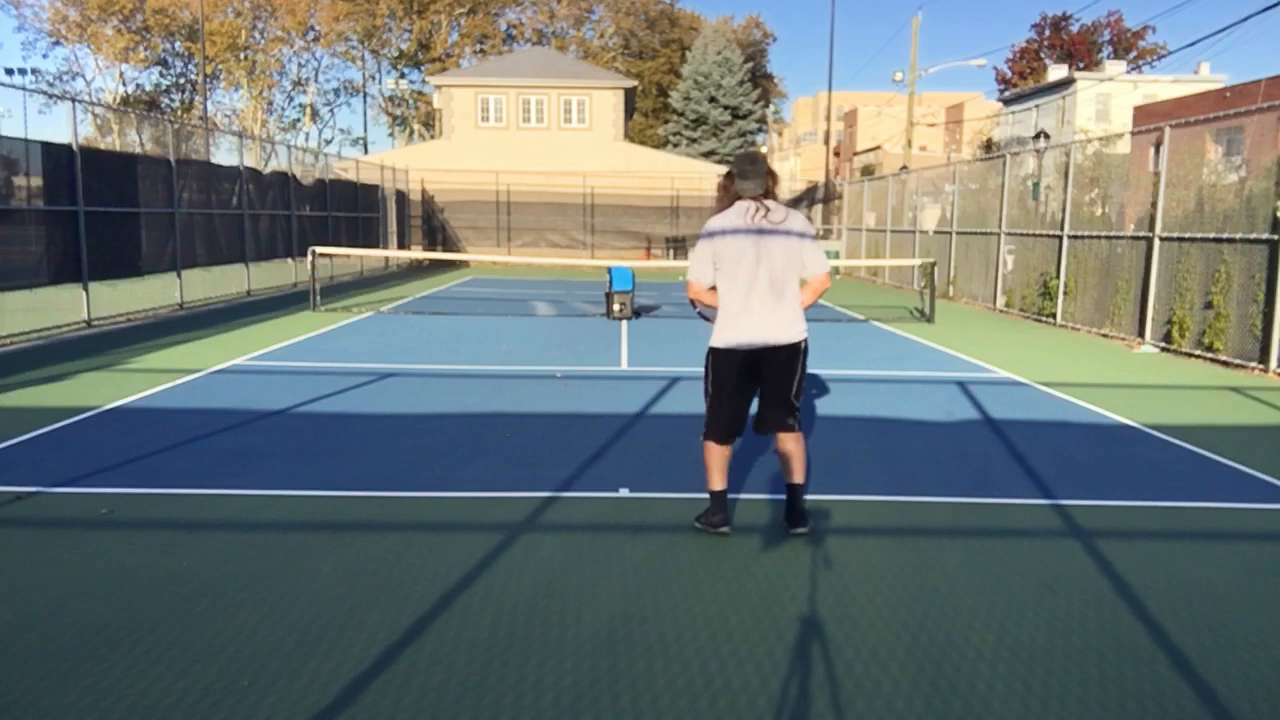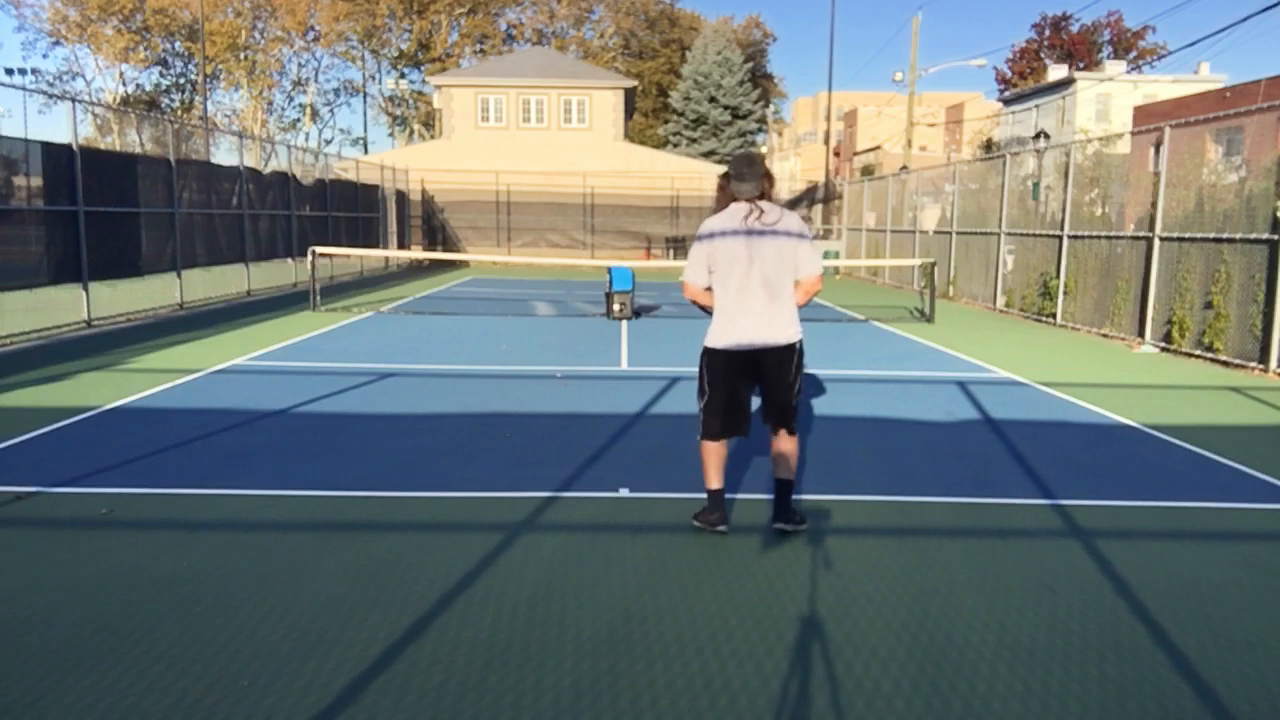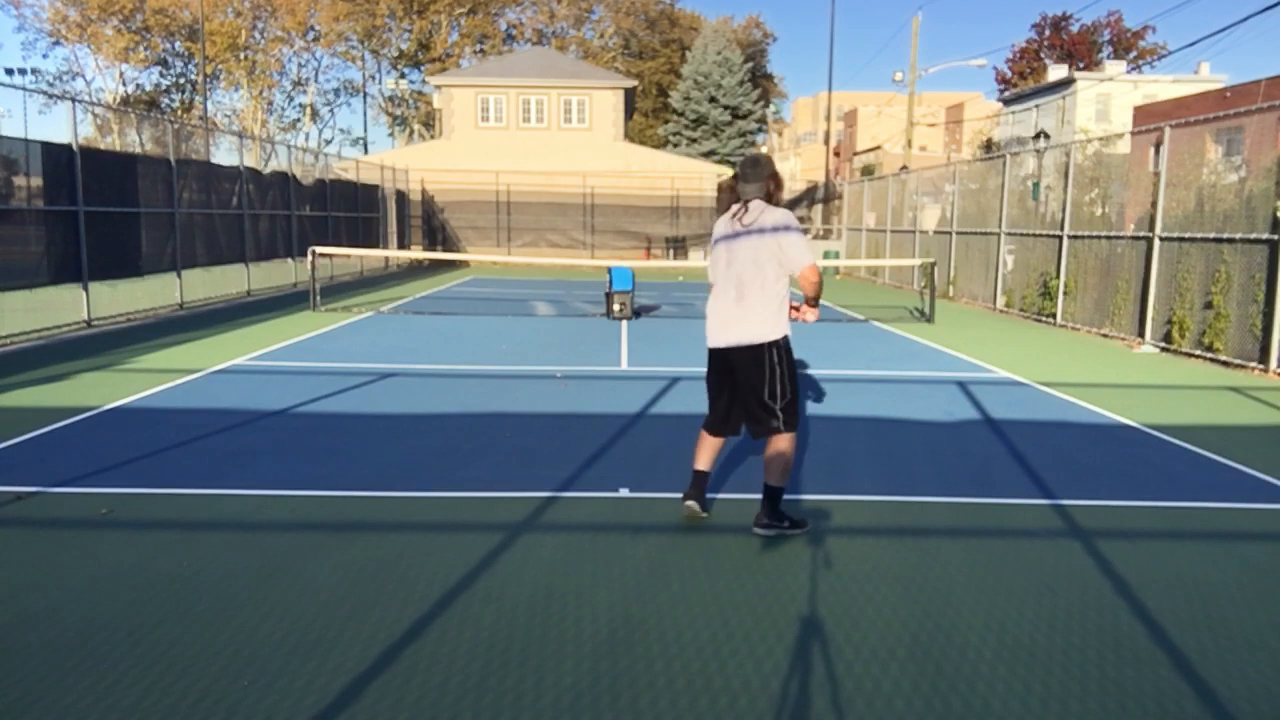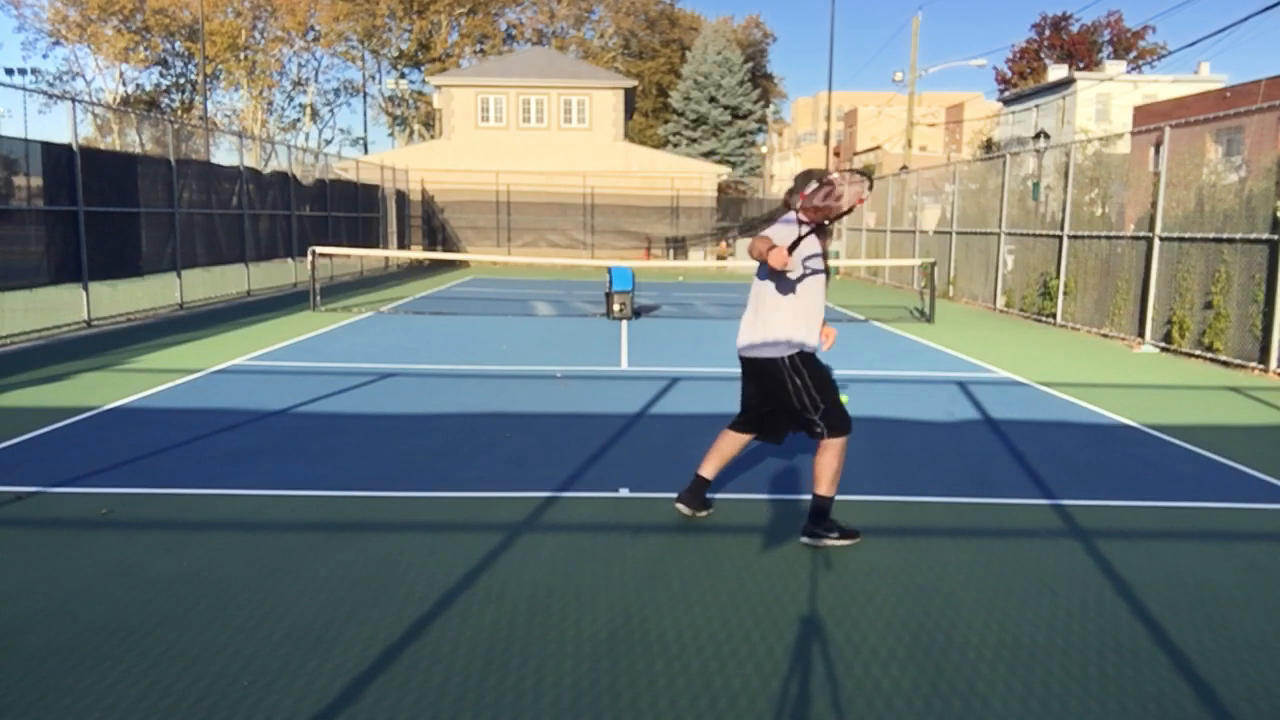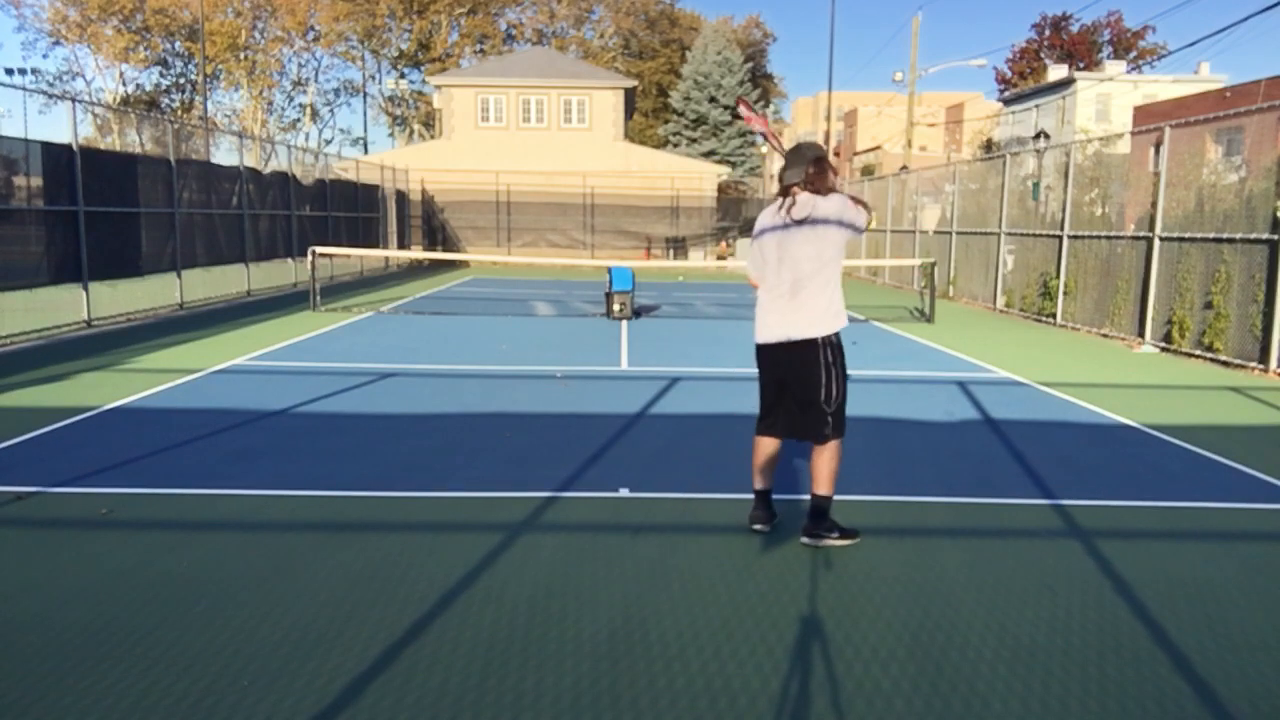
dt=0.5s
person 1, frame 1
left shoulder: (717, 225)
right shoulder: (796, 222)
left elbow: (696, 288)
right elbow: (821, 280)
left hip: (731, 342)
right hip: (787, 340)
left knee: (718, 428)
right knee: (788, 424)
left ankle: (717, 510)
right ankle: (796, 510)
person 1, frame 2
left shoulder: (712, 227)
right shoulder: (791, 223)
left elbow: (691, 289)
right elbow: (813, 282)
left hip: (726, 344)
right hip: (781, 341)
left knee: (715, 426)
right knee: (784, 424)
left ankle: (716, 508)
right ankle: (783, 507)
person 1, frame 3
left shoulder: (722, 225)
right shoulder: (780, 220)
right elbow: (810, 275)
right wrist: (811, 304)
left hip: (720, 340)
right hip: (763, 340)
left knee: (717, 421)
right knee: (782, 425)
left ankle: (696, 490)
right ankle: (769, 513)
person 1, frame 4
left shoulder: (804, 233)
right shoulder: (791, 225)
right elbow: (757, 245)
left wrist: (820, 323)
right wrist: (771, 254)
left hip: (756, 349)
right hip: (784, 353)
left knee: (745, 423)
right knee: (834, 429)
left ankle: (694, 493)
right ankle: (819, 523)
person 1, frame 5
left shoulder: (766, 218)
right shoulder: (833, 207)
right elbow: (863, 213)
left hip: (770, 335)
right hip: (815, 335)
left knee: (769, 424)
right knee: (827, 429)
left ankle: (762, 508)
right ankle: (818, 522)
